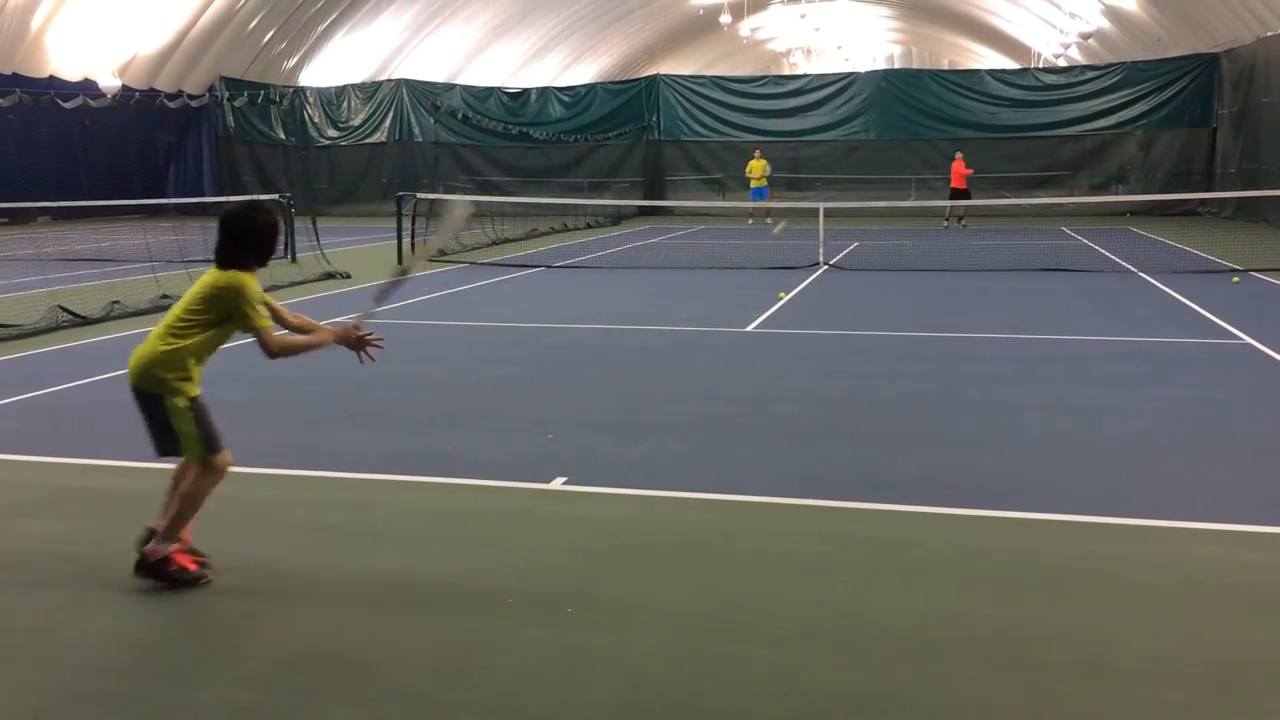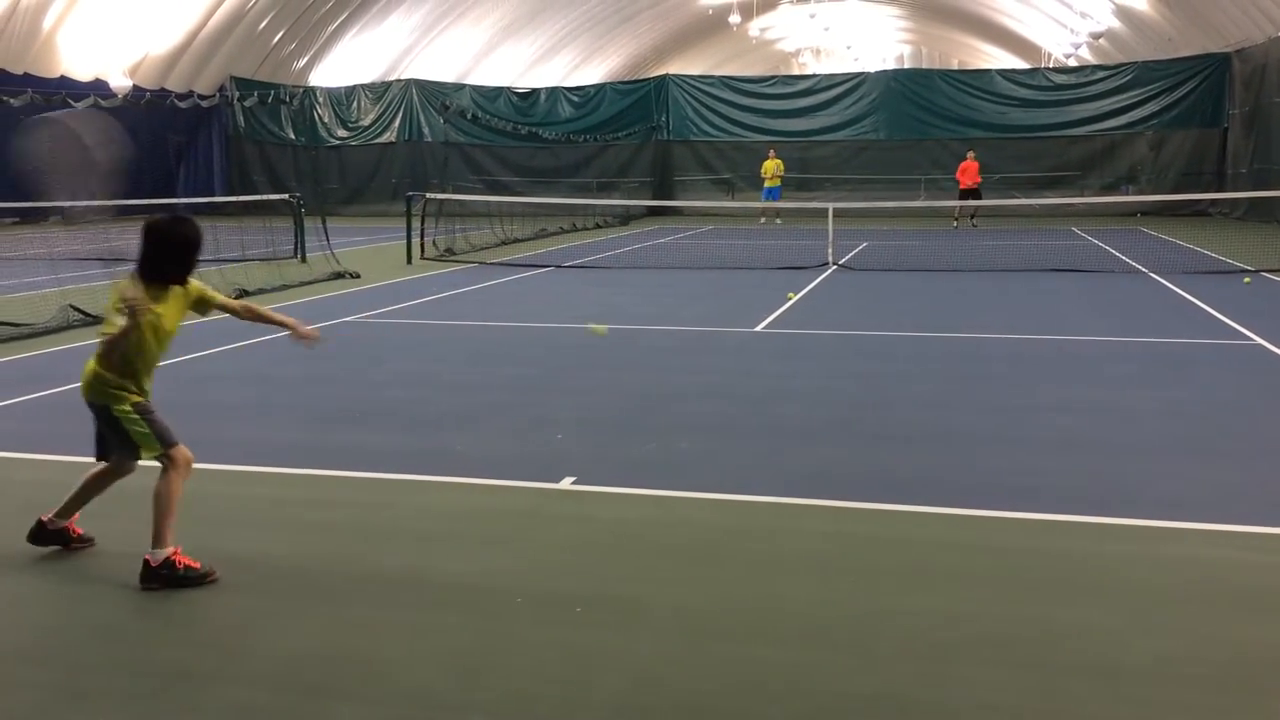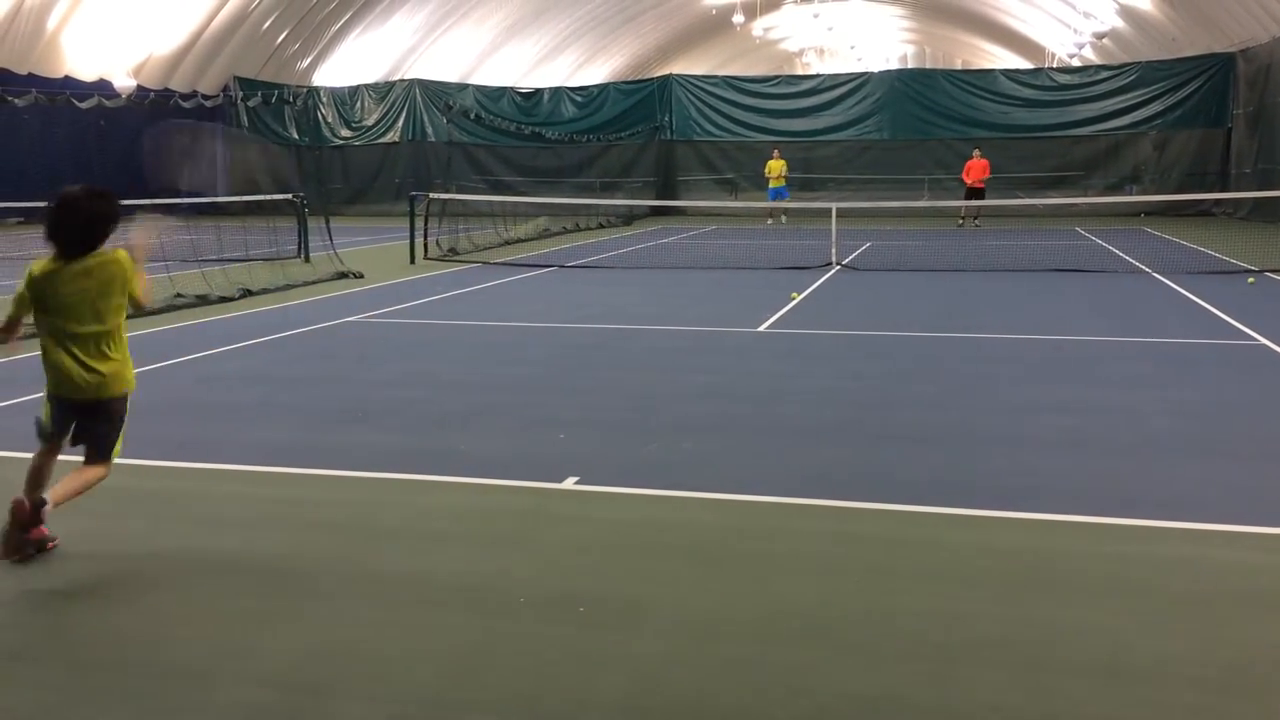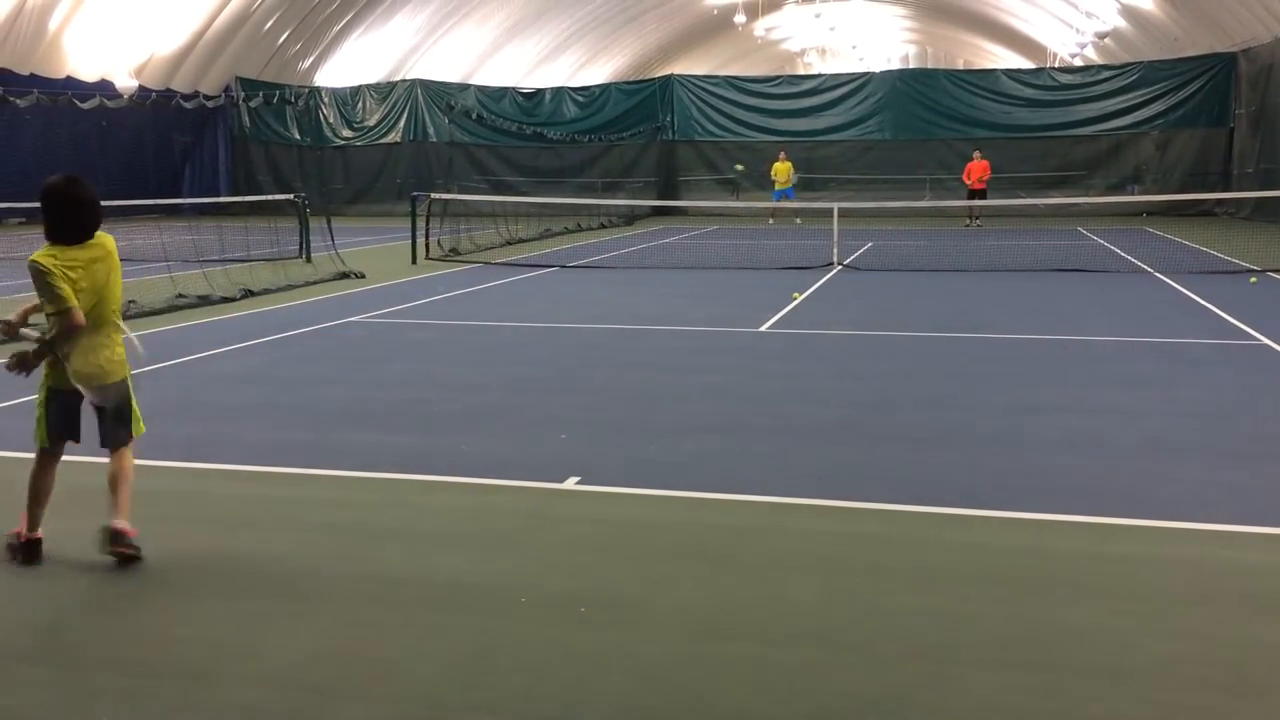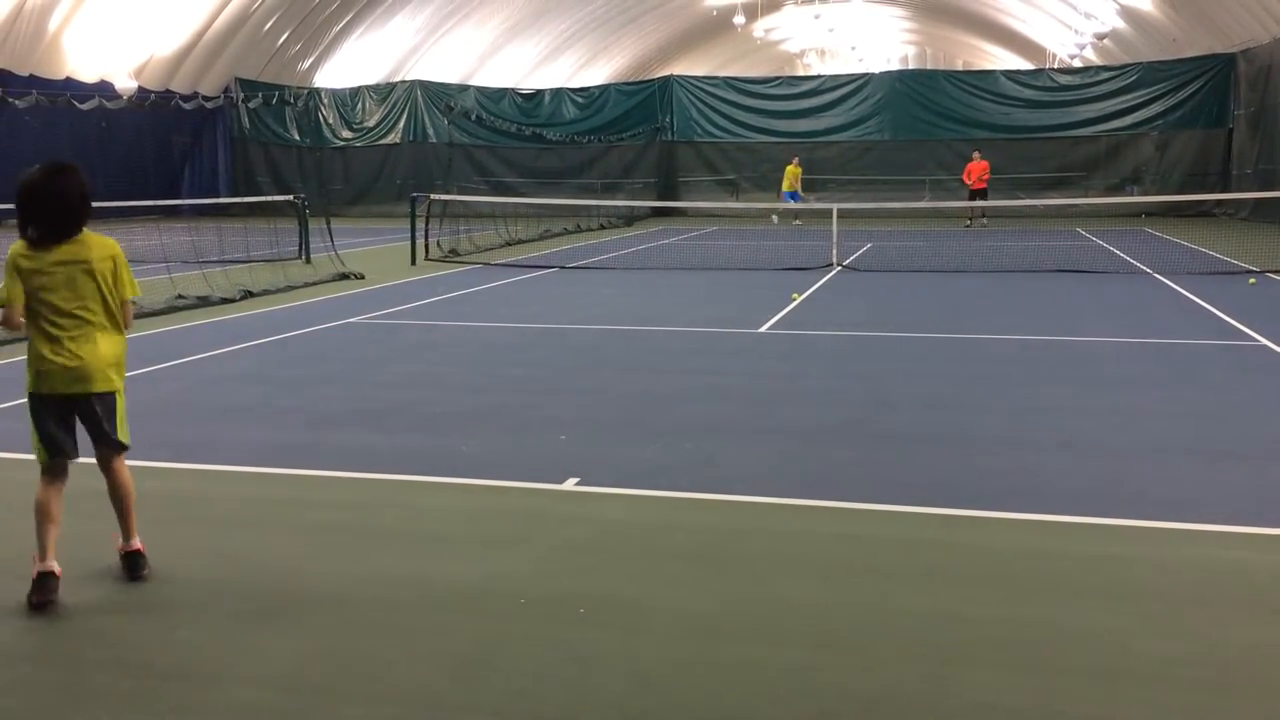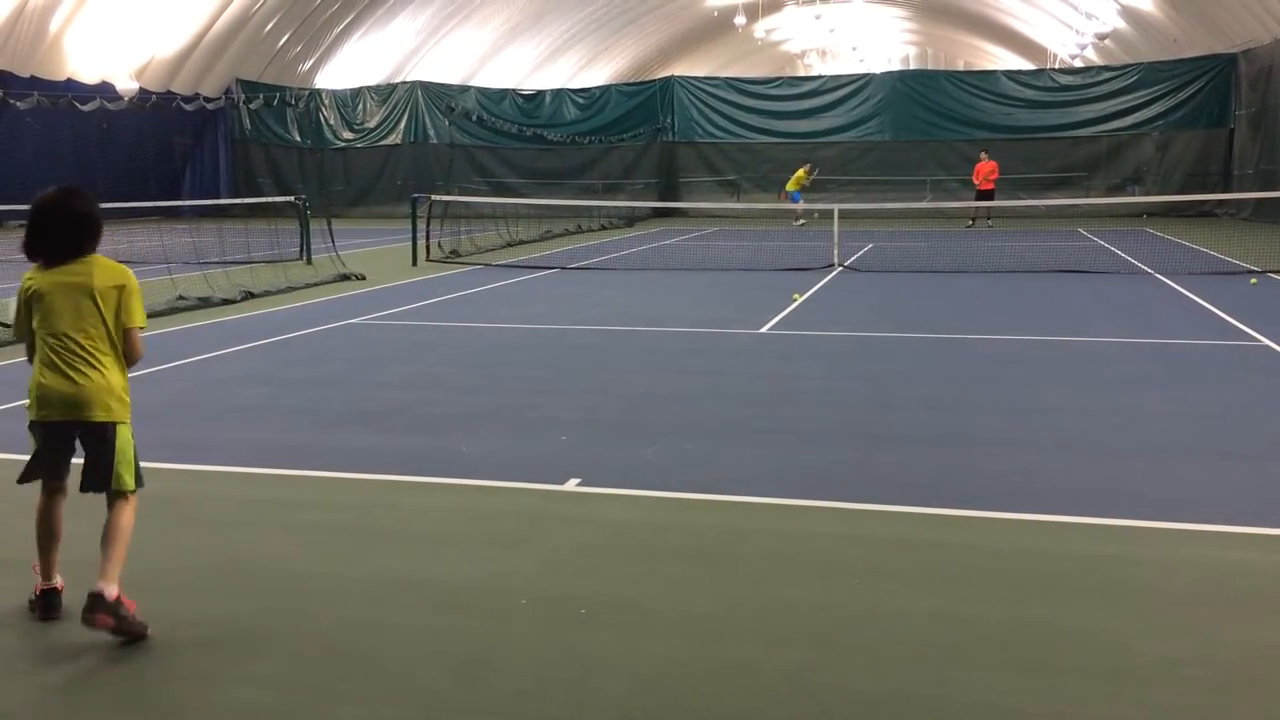
dt=0.3s
person 1, frame 1
left shoulder: (236, 278)
right shoulder: (237, 283)
left elbow: (286, 319)
right elbow: (274, 346)
left wrist: (346, 334)
right wrist: (332, 337)
left hip: (154, 371)
right hip: (164, 376)
left knee: (199, 453)
right knee: (216, 462)
left ankle: (163, 532)
right ankle: (161, 552)
person 1, frame 2
left shoulder: (184, 289)
right shoulder: (129, 292)
left elbow: (239, 308)
right elbow: (109, 348)
left wrist: (290, 324)
right wrist: (129, 325)
left hip: (119, 389)
right hip: (113, 390)
left knee: (121, 463)
right knee: (178, 459)
left ankle: (53, 524)
right ankle: (161, 559)
person 1, frame 3
left shoulder: (42, 273)
right shoulder: (119, 263)
right elbow: (140, 302)
right wrist: (140, 260)
left hip: (64, 382)
right hip: (110, 384)
left knee: (48, 449)
right knee: (96, 464)
right ankle: (41, 506)
person 1, frame 4
left shoulder: (44, 262)
right shoulder: (107, 246)
left elbow: (74, 321)
left wrist: (35, 356)
left hip: (66, 372)
right hip: (110, 367)
left knee: (48, 453)
right knee: (121, 449)
right ankle: (119, 527)
person 1, frame 5
right shoulder: (108, 251)
right elbow: (126, 317)
left wrist: (41, 322)
left hip: (48, 378)
right hip: (99, 373)
left knee: (52, 473)
right knee: (113, 461)
left ankle: (46, 571)
right ankle: (131, 548)
person 1, frame 6
left shoulder: (33, 281)
right shoulder: (119, 276)
left elbow: (31, 350)
right elbow: (134, 351)
left hip: (48, 400)
right hip: (103, 401)
left knee: (52, 490)
right knee: (122, 497)
left ankle: (48, 588)
right ankle: (105, 595)
